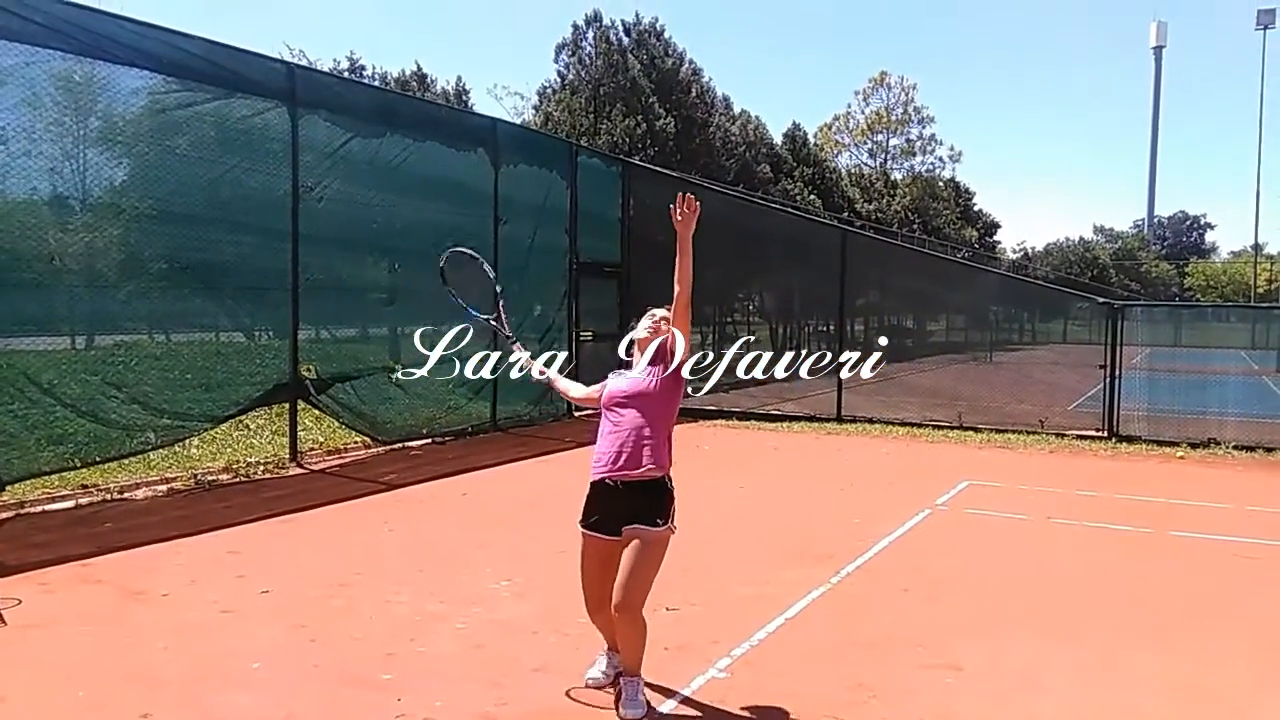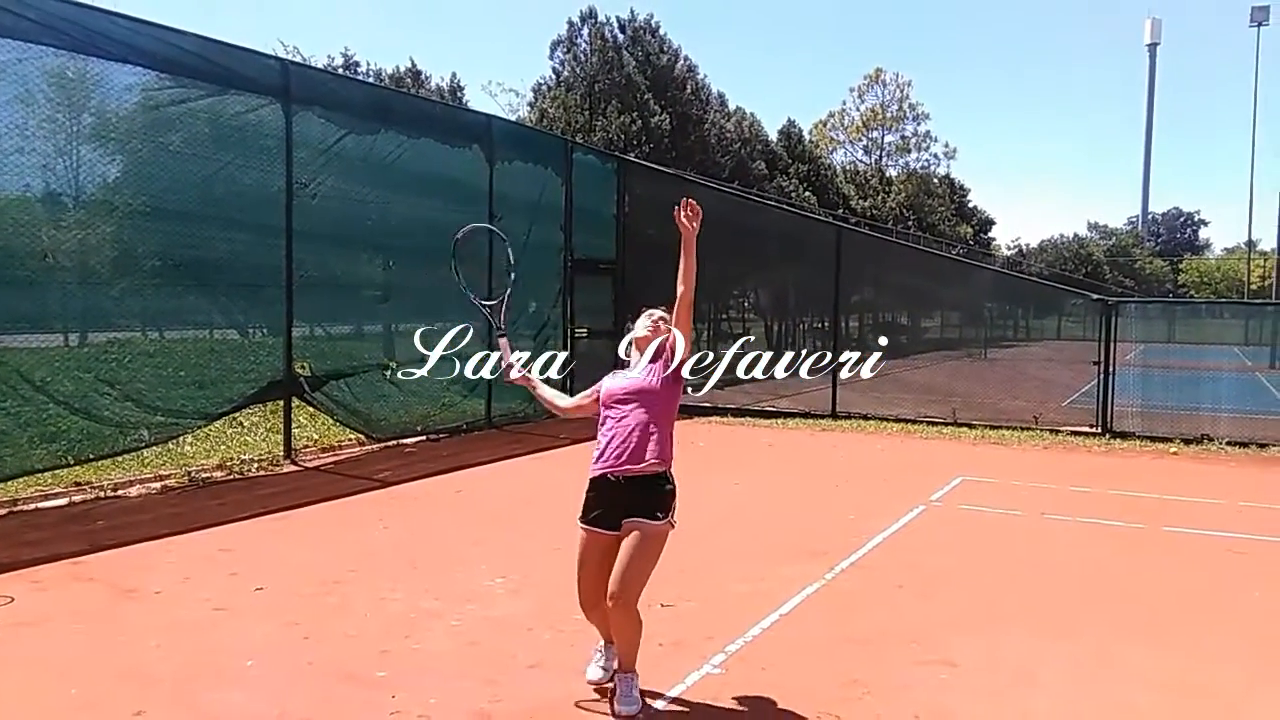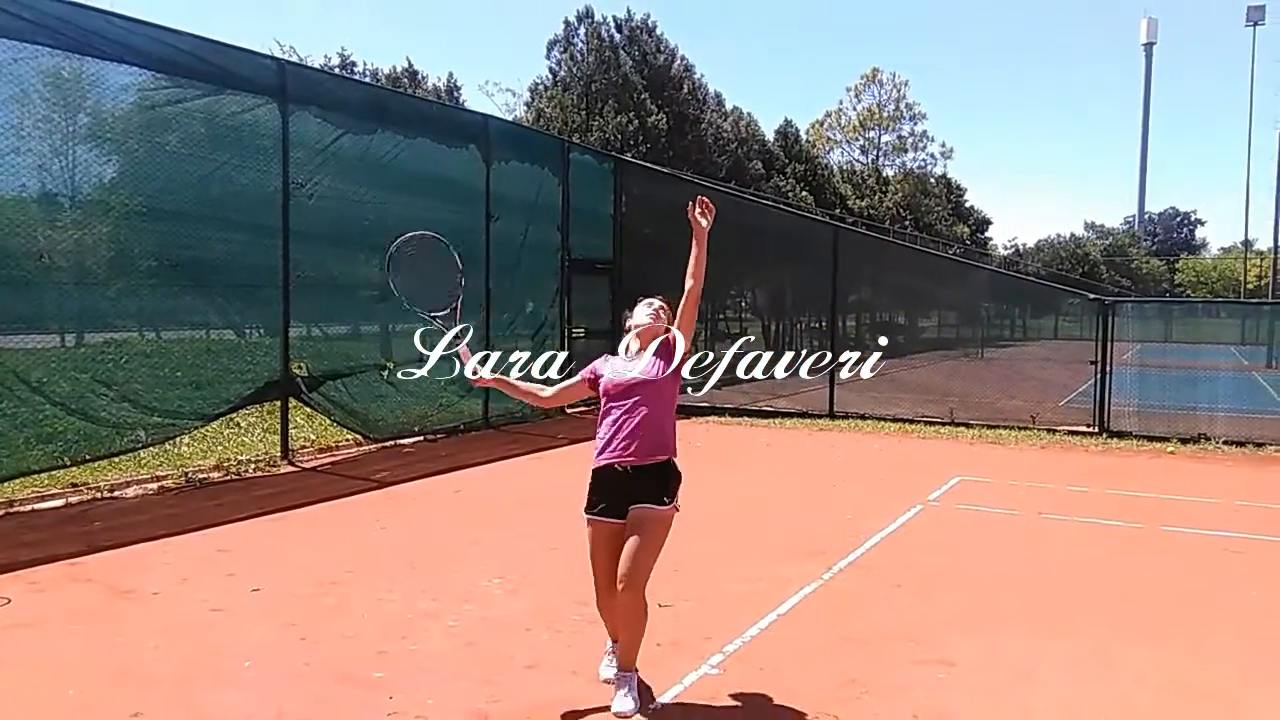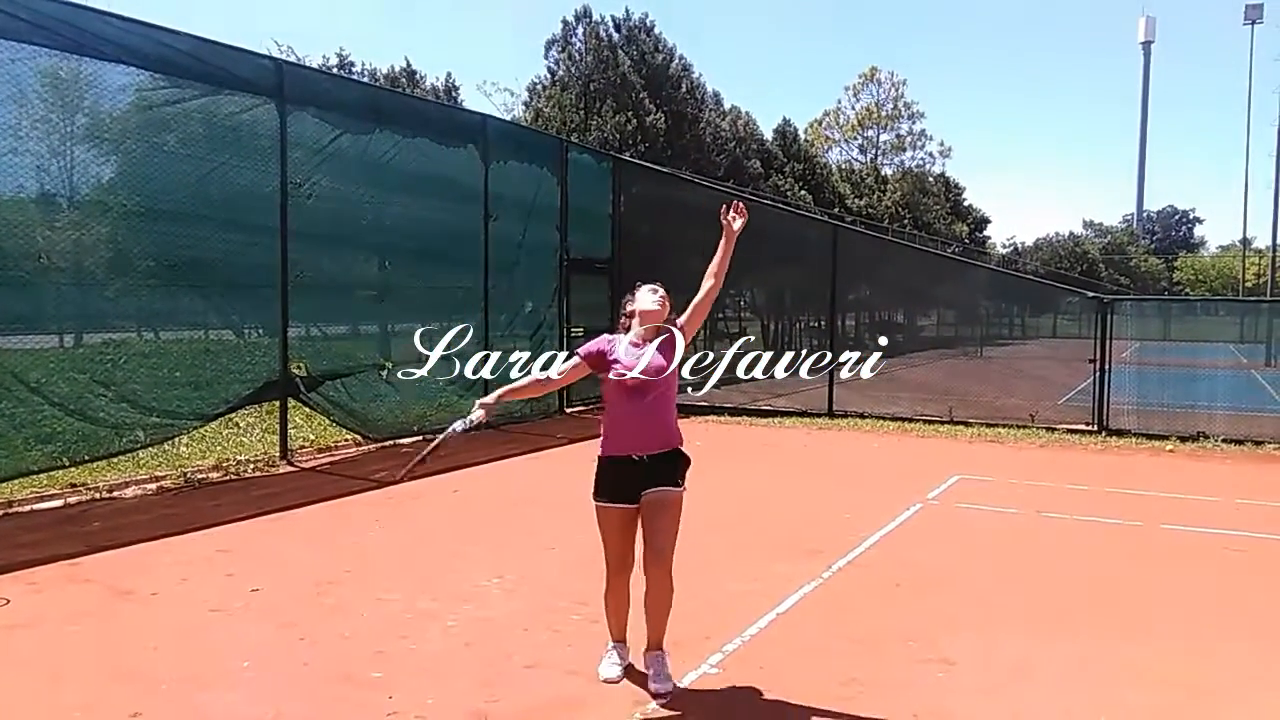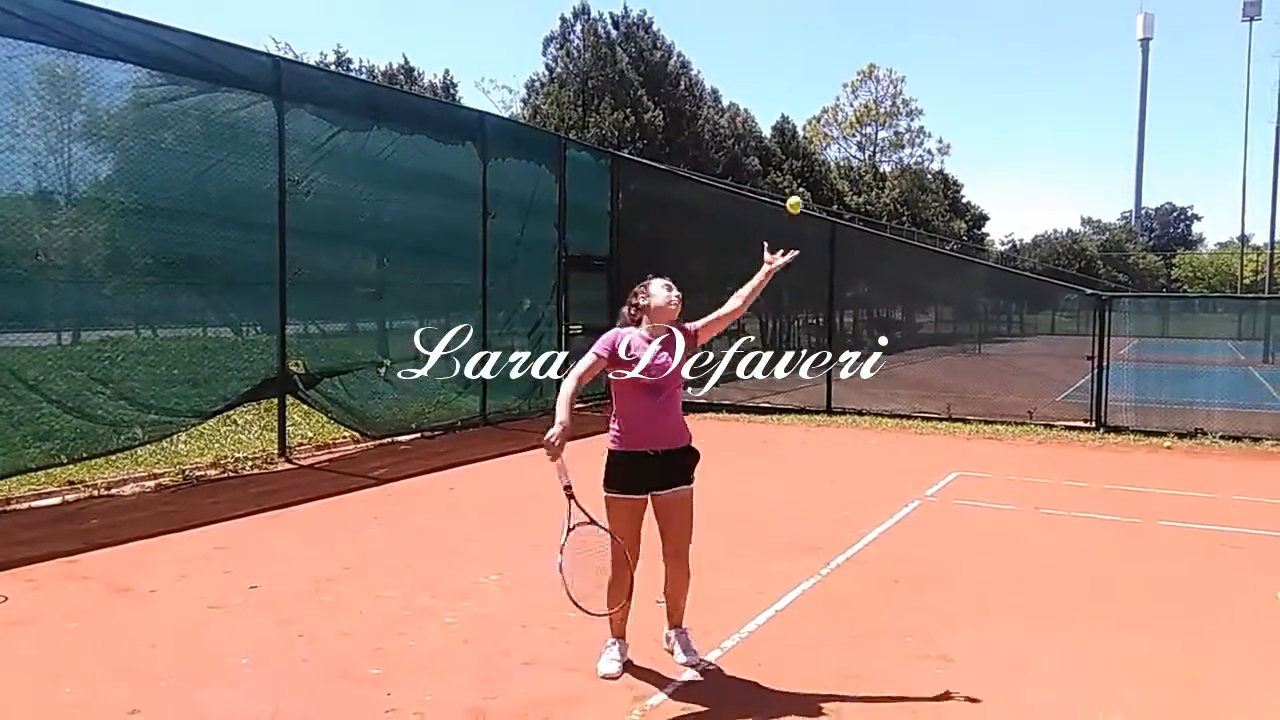
dt=0.2s
person 1, frame 1
left shoulder: (670, 367)
right shoulder: (618, 380)
left elbow: (682, 299)
right elbow: (583, 394)
left wrist: (684, 238)
right wrist: (548, 374)
left hip: (649, 497)
right hip: (602, 496)
left knee: (625, 606)
right knee: (597, 606)
right ankle: (613, 654)
person 1, frame 2
left shoulder: (669, 363)
right shoulder: (613, 380)
left elbow: (685, 298)
right elbow: (568, 407)
left wrist: (689, 239)
right wrist: (527, 379)
left hip: (650, 492)
right hip: (603, 492)
left knee: (620, 597)
right knee: (591, 601)
left ankle: (625, 674)
right ankle: (609, 646)
person 1, frame 3
left shoulder: (671, 350)
right shoulder: (603, 366)
left elbow: (693, 293)
right elbow: (549, 397)
left wrist: (701, 236)
right wrist: (494, 381)
left hip: (655, 479)
right hip: (607, 480)
left knee: (630, 586)
right knee: (606, 588)
left ankle: (629, 677)
right ankle: (616, 648)
person 1, frame 4
left shoulder: (673, 340)
right shoulder: (605, 345)
left elbow: (707, 293)
right elbow: (549, 380)
left wrist: (729, 239)
right wrist: (496, 397)
left hip: (664, 465)
right hip: (615, 466)
left knee: (659, 569)
right knee: (617, 569)
left ankle: (656, 654)
right ankle: (617, 645)
person 1, frame 5
left shoulder: (679, 337)
right shoulder: (617, 340)
left elbow: (729, 312)
right elbow: (572, 382)
left wrist: (767, 272)
right wrist: (560, 425)
left hip: (673, 460)
right hip: (626, 461)
left knee: (677, 558)
right knee: (624, 561)
left ankle: (676, 630)
right ankle: (616, 642)
